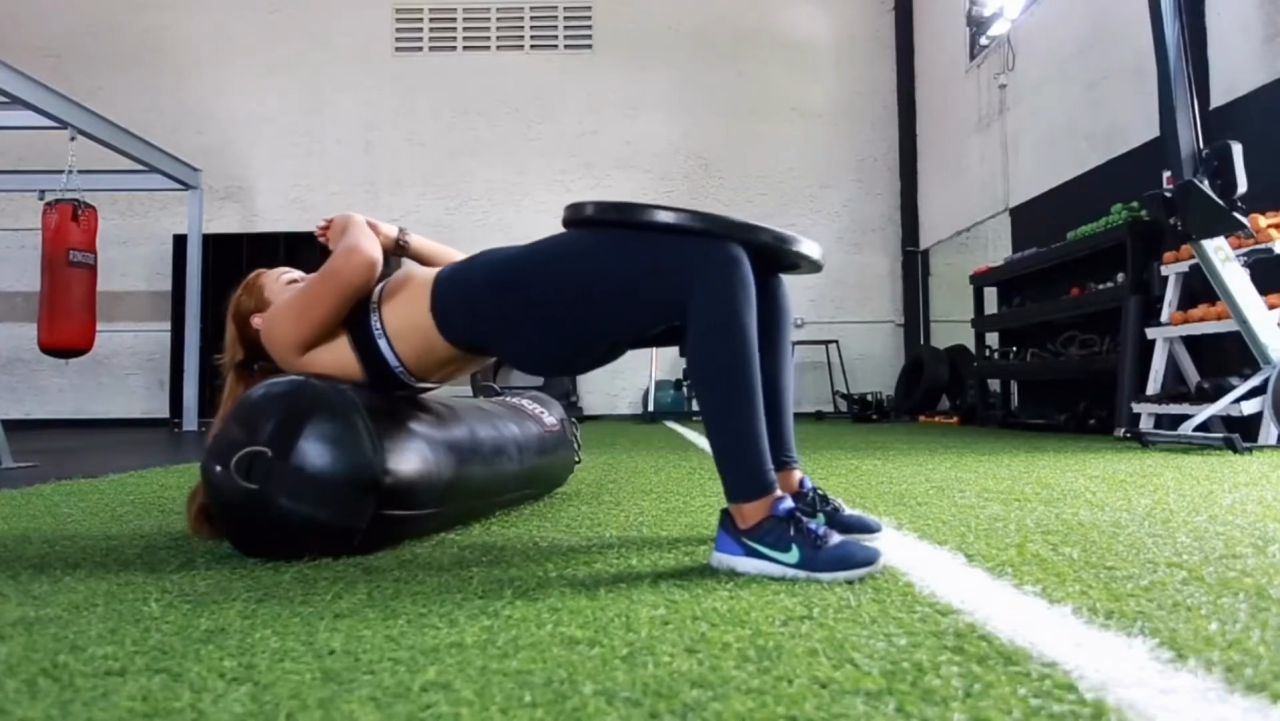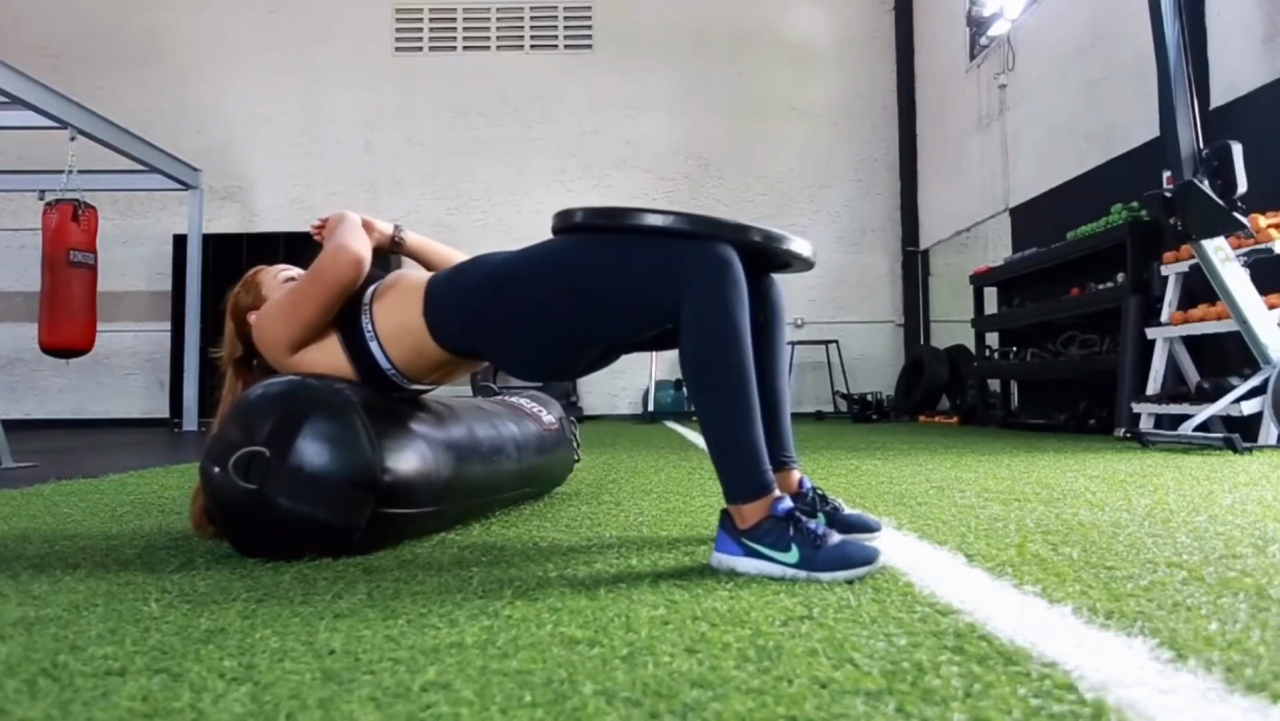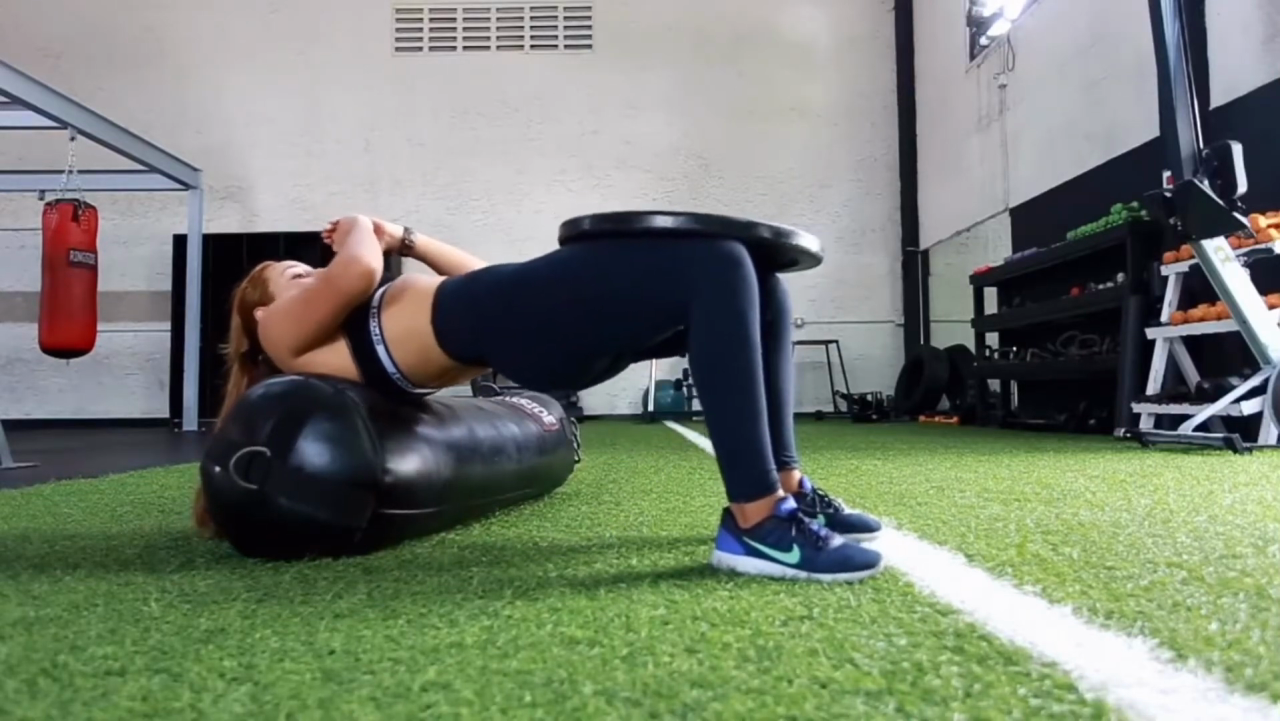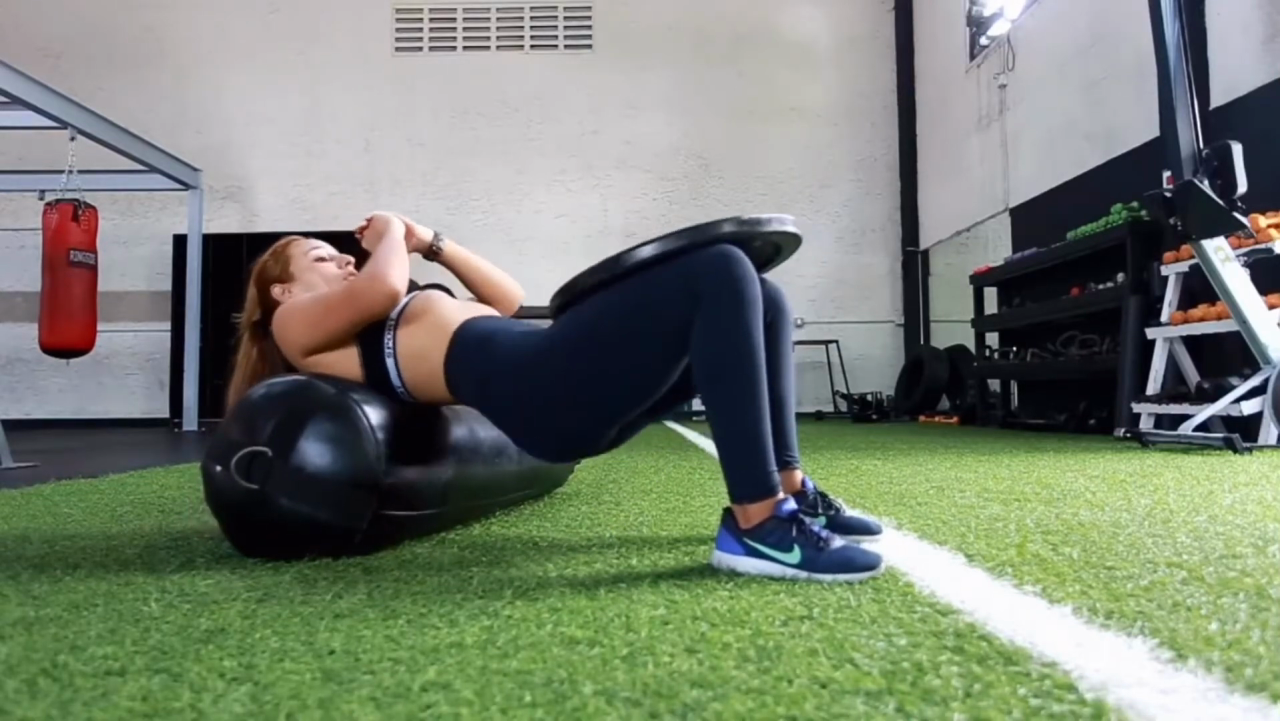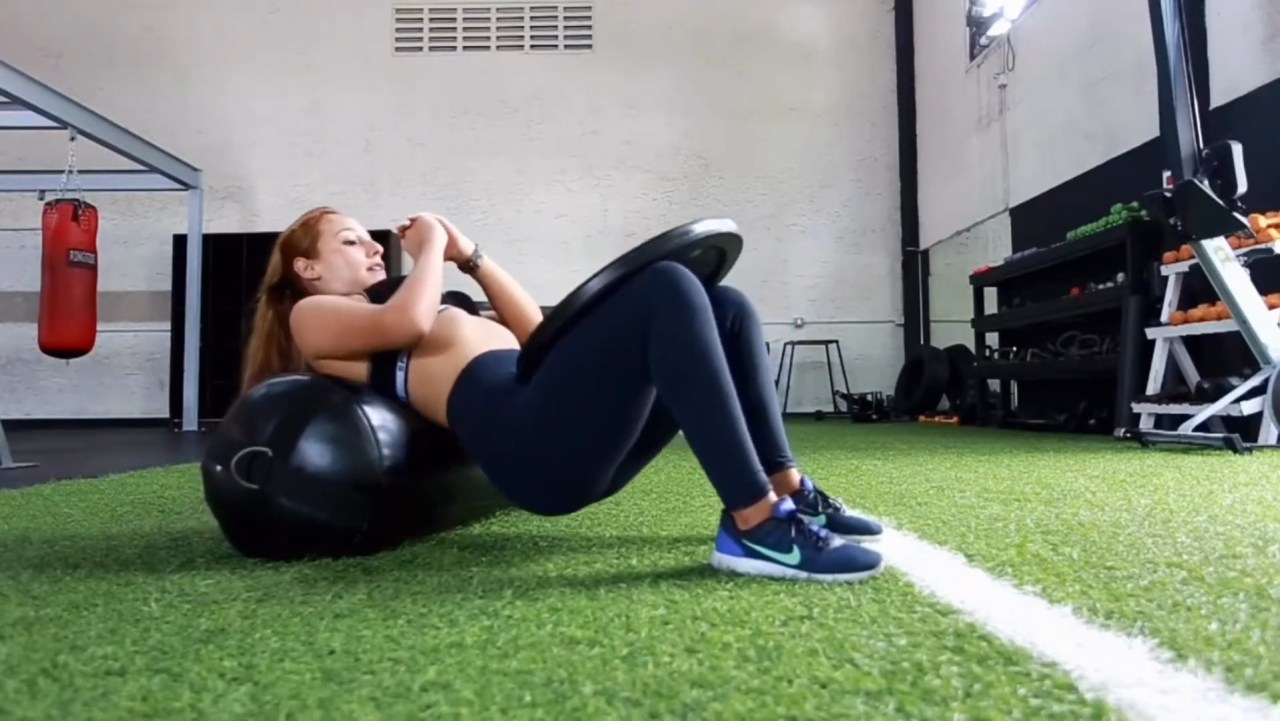
dt=0.3s
person 1, frame 1
left shoulder: (377, 337)
right shoulder: (290, 334)
left elbow: (463, 268)
right elbow: (358, 265)
left wrist: (396, 237)
right wrist: (355, 236)
left hip: (544, 309)
right hip: (518, 305)
left knee: (752, 278)
right knee: (716, 266)
left ankle: (788, 489)
right ankle: (756, 524)
person 1, frame 2
left shoulder: (361, 339)
right shoulder: (281, 333)
left elbow: (459, 269)
right elbow: (344, 259)
left wrist: (390, 236)
right wrist: (348, 229)
left hip: (551, 320)
right hip: (511, 311)
left knee: (747, 281)
right knee: (706, 267)
left ankle: (786, 490)
right ankle: (755, 526)
person 1, frame 3
left shoulder: (350, 320)
right shoulder: (287, 332)
left elbow: (482, 275)
right elbow: (358, 272)
left wrist: (401, 238)
right wrist: (358, 240)
left hip: (531, 313)
right hip: (522, 322)
left knee: (755, 285)
right knee: (717, 267)
left ankle: (786, 489)
right ankle: (758, 525)
person 1, frame 4
left shoulder: (371, 326)
right shoulder: (296, 325)
left elbow: (509, 302)
right elbow: (382, 286)
left wrist: (429, 243)
right wrist: (389, 239)
left hip: (559, 367)
right hip: (539, 384)
left knee: (756, 299)
right knee: (720, 276)
left ankle: (789, 490)
right ankle: (759, 525)
person 1, frame 5
left shoulder: (383, 318)
right shoulder: (313, 316)
left elbow: (530, 328)
right elbow: (408, 322)
left wrist: (467, 254)
right wrist: (429, 247)
left hip: (576, 433)
right hip: (532, 443)
left knee: (726, 309)
right knee: (669, 289)
left ankle: (788, 491)
right ankle: (757, 527)
